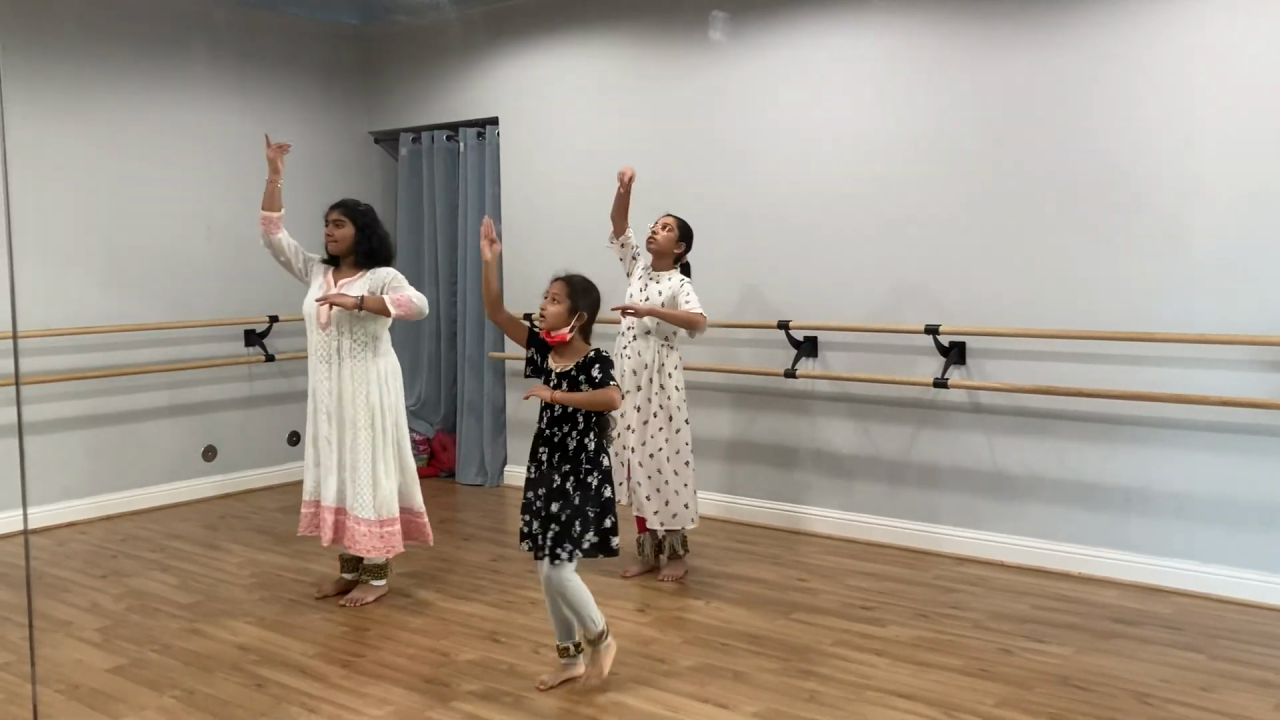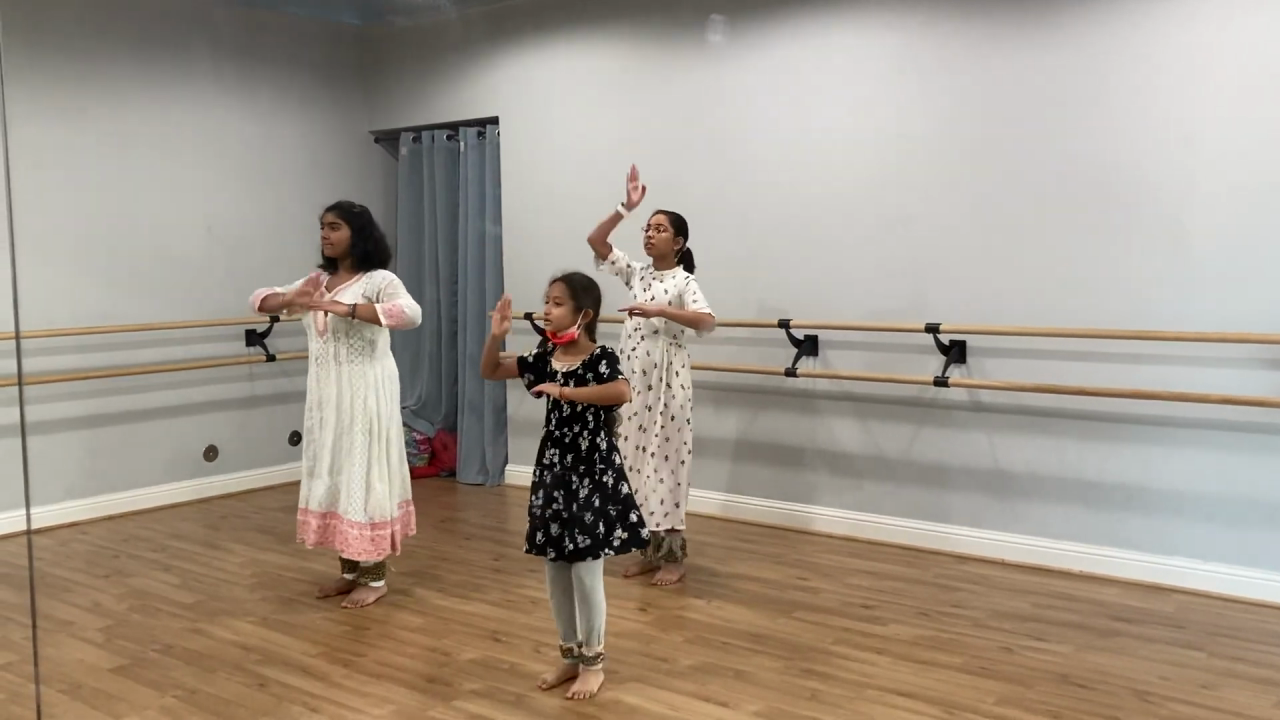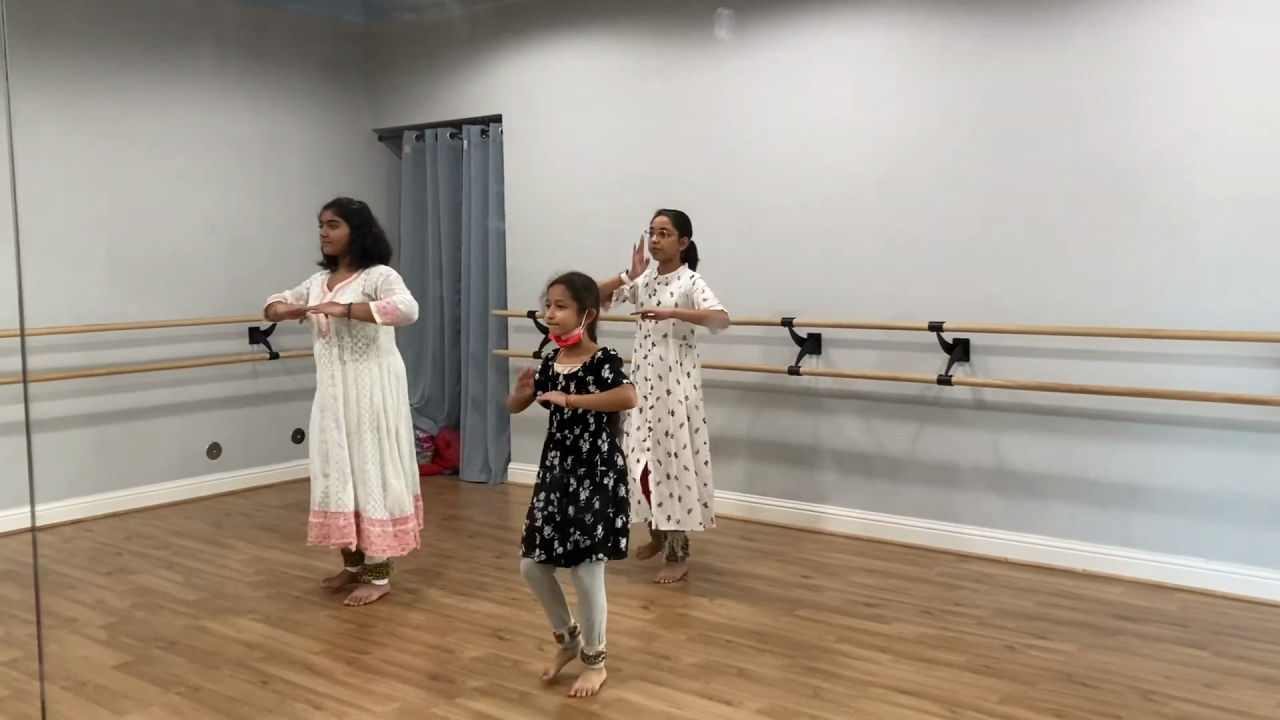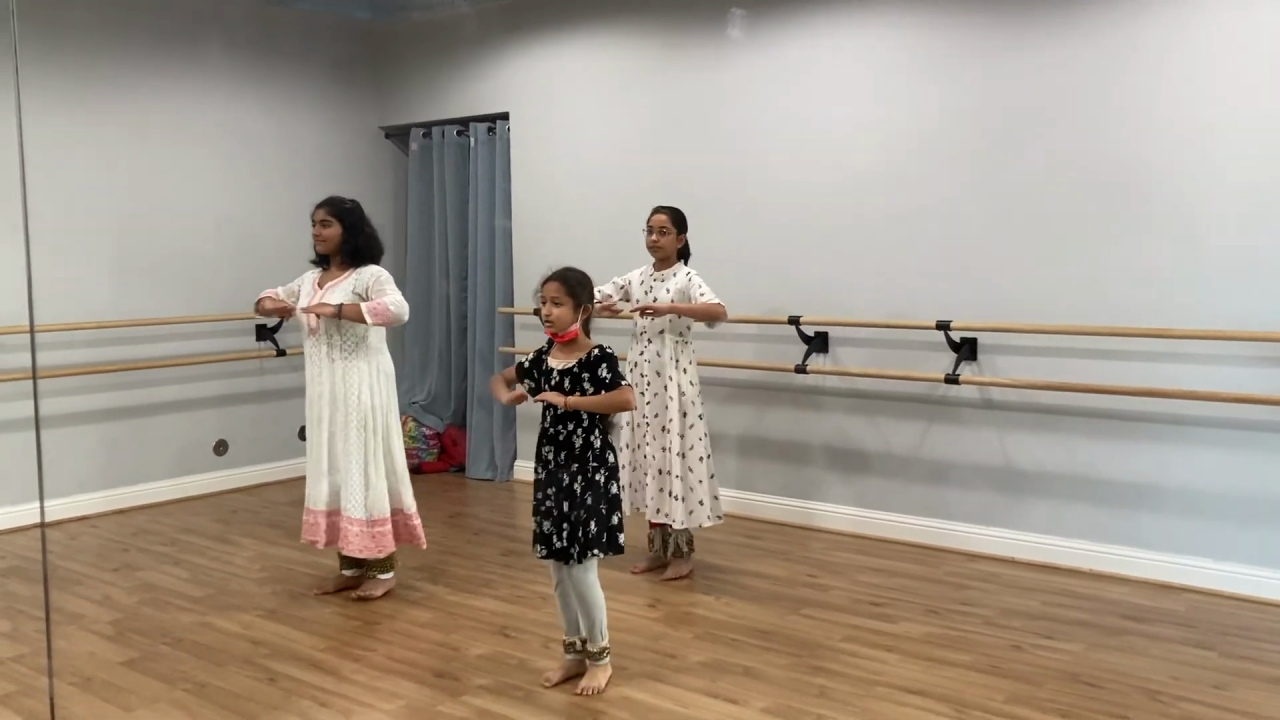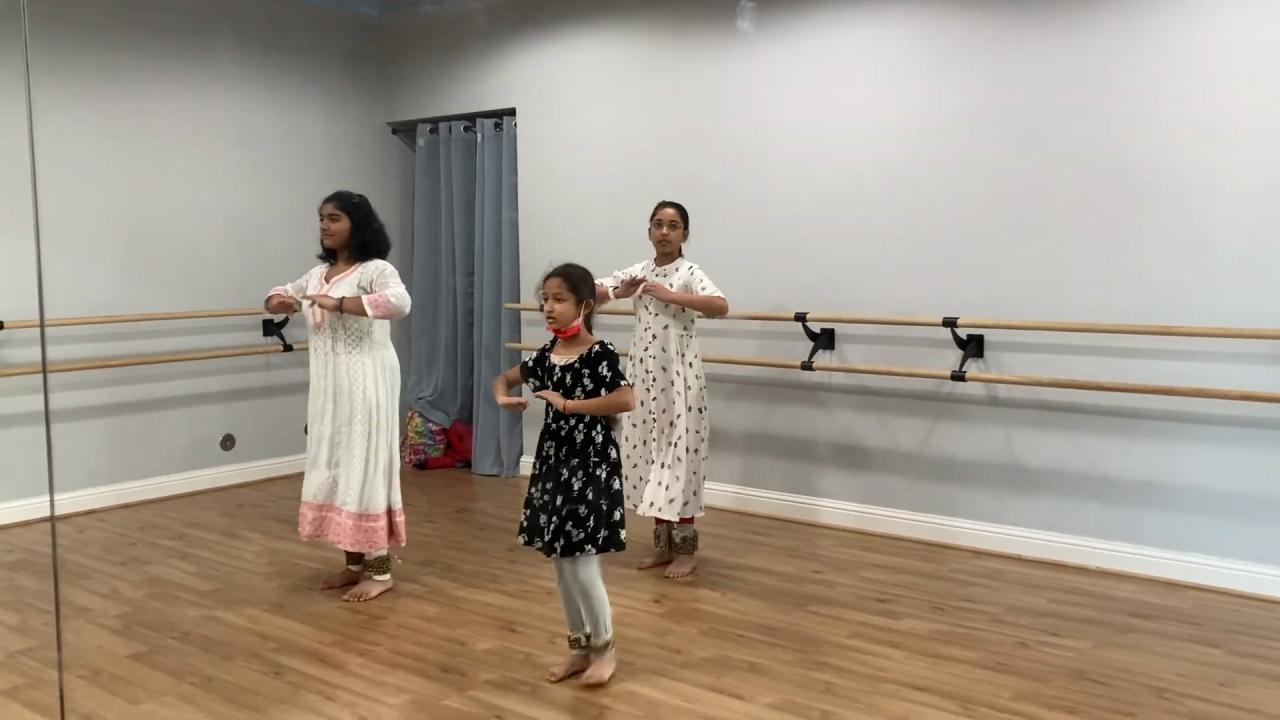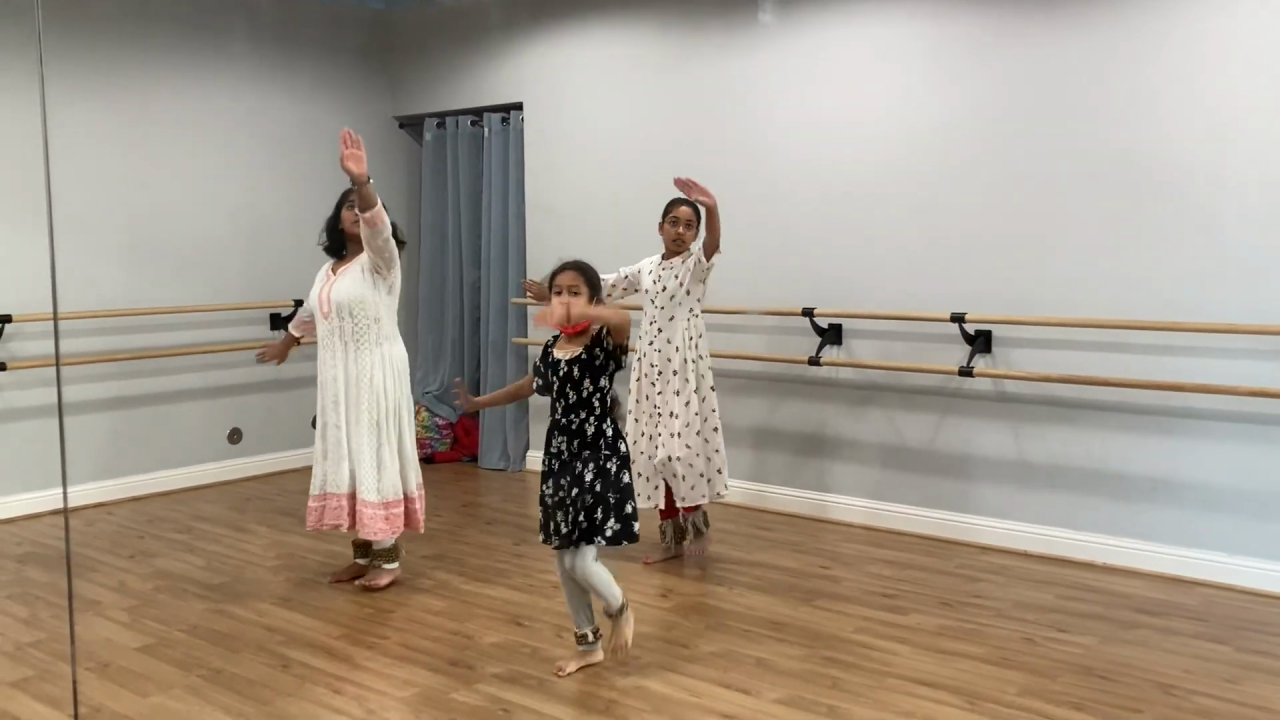
dt=0.5s
person 1, frame 1
left shoulder: (595, 362)
right shoulder: (542, 350)
left elbow: (613, 399)
right elbow: (495, 314)
left wrist: (554, 395)
right wrist: (489, 264)
left hip: (583, 475)
right hip: (545, 471)
left knee: (556, 569)
right knee: (549, 571)
left ankle: (600, 638)
right ankle: (570, 657)
person 1, frame 2
left shoulder: (601, 357)
right shoulder: (543, 357)
left elbow: (622, 392)
right elbow: (489, 372)
left wrist: (564, 391)
right wrist: (496, 335)
left hip: (593, 472)
right hip: (553, 469)
left knee: (585, 571)
right knee: (556, 570)
left ankle: (593, 663)
right ankle: (570, 657)
person 1, frame 3
left shoulder: (603, 361)
right shoulder: (550, 362)
left elbow: (628, 397)
right elbow: (515, 405)
left wrist: (570, 400)
right wrist: (521, 392)
left hip: (595, 474)
right hip: (556, 471)
left knee: (587, 572)
right knee: (533, 567)
left ankle: (595, 661)
right ankle: (567, 636)
person 1, frame 4
left shoulder: (598, 358)
right shoulder: (542, 356)
left elbow: (627, 400)
right elbow: (500, 378)
left wrist: (568, 401)
right wrist: (507, 396)
left hip: (589, 469)
right hip: (551, 467)
left knee: (581, 568)
right knee: (559, 568)
left ankle: (599, 658)
right ankle: (575, 652)
person 1, frame 5
left shoulder: (600, 355)
right shoulder: (545, 354)
left elbow: (626, 400)
right elbow: (504, 378)
left wrist: (570, 405)
right wrist: (503, 398)
left hip: (592, 466)
right hip: (552, 463)
left knee: (582, 567)
right knee: (562, 565)
left ankle: (603, 651)
right ankle: (580, 648)
person 1, frame 6
left shoulder: (604, 342)
right shoulder: (551, 351)
left elbow: (623, 319)
right elbow: (529, 385)
left wrist: (576, 315)
right wrist: (479, 402)
left hip: (599, 458)
right hip: (560, 457)
left knee: (580, 561)
right knee: (565, 560)
left ankle: (619, 610)
right ankle: (588, 642)
person 2, frame 1
left shoulder: (382, 277)
right shoulder: (315, 272)
left elbow: (418, 305)
right elbow: (272, 234)
left wrist: (357, 301)
right wrist: (275, 175)
left hip: (369, 391)
right hip: (328, 391)
left knee: (369, 474)
right knee: (334, 474)
left ankle: (376, 575)
right ankle: (350, 569)
person 2, frame 2
left shoulder: (380, 280)
right shoulder: (317, 283)
left elbow: (411, 314)
right elbow: (260, 301)
left wrist: (350, 309)
right wrist: (292, 300)
left hip: (366, 392)
right hip: (326, 394)
left knee: (363, 475)
right knee: (332, 474)
left ankle: (375, 576)
right ankle: (350, 569)
person 2, frame 3
left shoulder: (379, 276)
right shoulder: (318, 281)
left elbow: (407, 309)
right elbow: (274, 303)
left wrist: (345, 309)
right wrist: (286, 310)
left hip: (373, 389)
right hip: (333, 391)
left knee: (372, 469)
right knee: (335, 470)
left ankle: (378, 574)
right ankle: (353, 561)
person 2, frame 4
left shoulder: (370, 276)
right shoulder: (310, 279)
left elbow: (398, 310)
right elbow: (268, 298)
left wrist: (336, 309)
right wrist: (271, 305)
left hip: (362, 387)
right hip: (324, 389)
left knee: (364, 470)
right knee: (331, 470)
left ankle: (383, 568)
right ankle: (350, 566)
person 2, frame 5
left shoulder: (376, 270)
right shoulder: (319, 274)
left elbow: (399, 303)
right elbow: (281, 295)
left wrist: (338, 304)
right wrist: (280, 301)
left hip: (366, 384)
right hip: (329, 386)
left knee: (365, 466)
right knee: (334, 466)
left ankle: (380, 570)
right ankle: (355, 562)
person 2, frame 6
left shoulder: (381, 261)
right shoulder: (328, 269)
left elbow: (377, 227)
right elbow: (310, 313)
left wrist: (363, 181)
right wrist: (285, 344)
left hip: (375, 375)
right hip: (337, 379)
left knee: (375, 458)
right knee: (343, 459)
left ankle: (388, 558)
right ankle: (363, 555)
person 3, frame 1
left shoulder: (679, 284)
right shoulder: (636, 268)
left elbow: (699, 322)
right elbow: (618, 225)
left wrist: (651, 311)
right wrist: (624, 187)
left hip: (660, 379)
right hip: (629, 378)
left knee: (663, 461)
right knee: (635, 462)
left ankle: (676, 553)
right ankle: (648, 551)
person 3, frame 2
left shoulder: (684, 281)
right shoulder: (635, 273)
left elbow: (707, 322)
right elbow: (595, 240)
left wrist: (659, 311)
right wrist: (626, 207)
left hip: (667, 379)
right hip: (634, 379)
left knee: (663, 461)
right knee: (637, 461)
left ankle: (673, 556)
right ankle: (650, 551)
person 3, frame 3
left shoulder: (691, 282)
right shoulder: (643, 280)
left elbow: (721, 319)
left wrist: (672, 312)
right wrist: (627, 277)
left hip: (676, 382)
right hip: (643, 381)
left knee: (674, 460)
right knee: (640, 462)
left ankle: (676, 555)
right ankle: (657, 529)
person 3, frame 4
left shoulder: (687, 278)
right shoulder: (635, 278)
left elbow: (719, 312)
right elbow: (591, 297)
left wrist: (669, 308)
right wrist: (602, 308)
left hip: (674, 378)
right hip: (641, 378)
left knee: (674, 457)
right knee: (647, 459)
left ankle: (682, 552)
right ankle: (658, 548)
person 3, frame 5
left shoulder: (690, 273)
right shoulder: (637, 272)
left elbow: (720, 306)
right elbow: (591, 291)
left wrist: (668, 294)
right wrist: (622, 291)
left hip: (679, 374)
right hip: (644, 374)
left knee: (676, 454)
right knee: (650, 454)
left ankle: (686, 547)
right ankle: (664, 543)
person 3, frame 6
left shoulder: (697, 265)
right shoulder: (645, 268)
left elbow: (713, 243)
right elbow: (602, 288)
left wrist: (711, 206)
right wrist: (552, 296)
left hip: (685, 368)
right hip: (650, 369)
left knee: (680, 445)
right knee: (654, 449)
left ankle: (697, 525)
right ankle: (672, 538)
